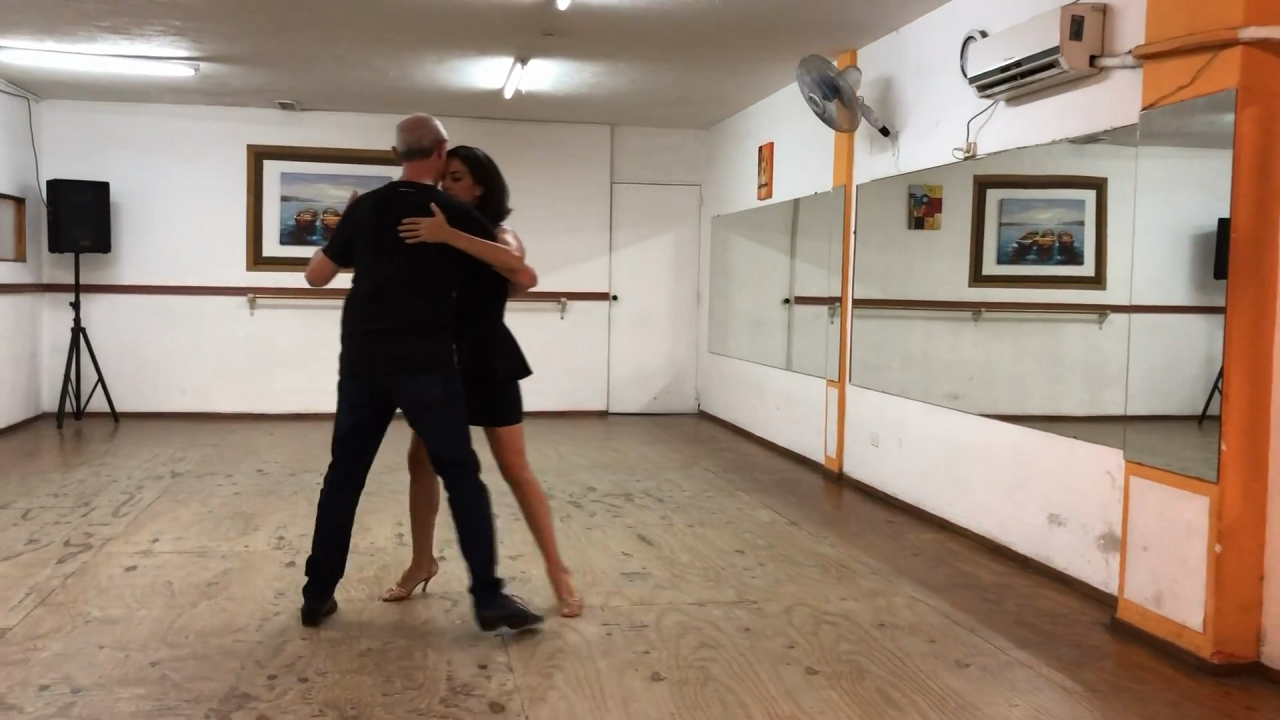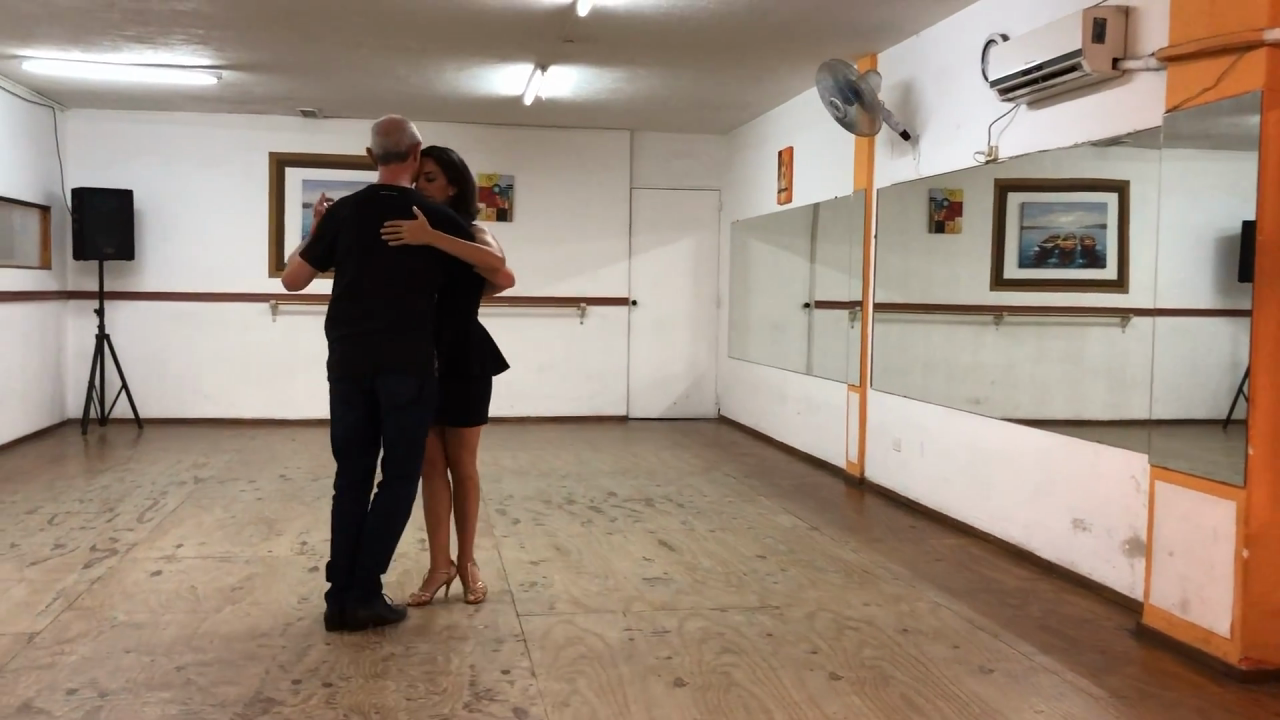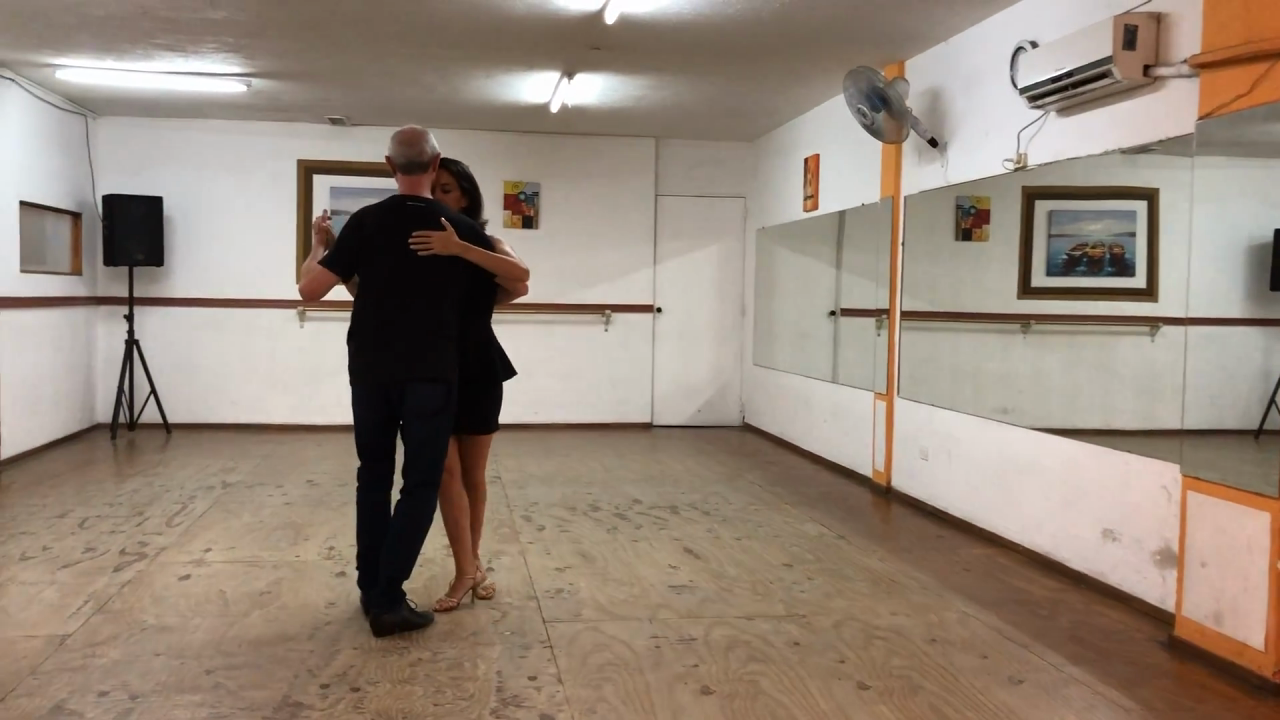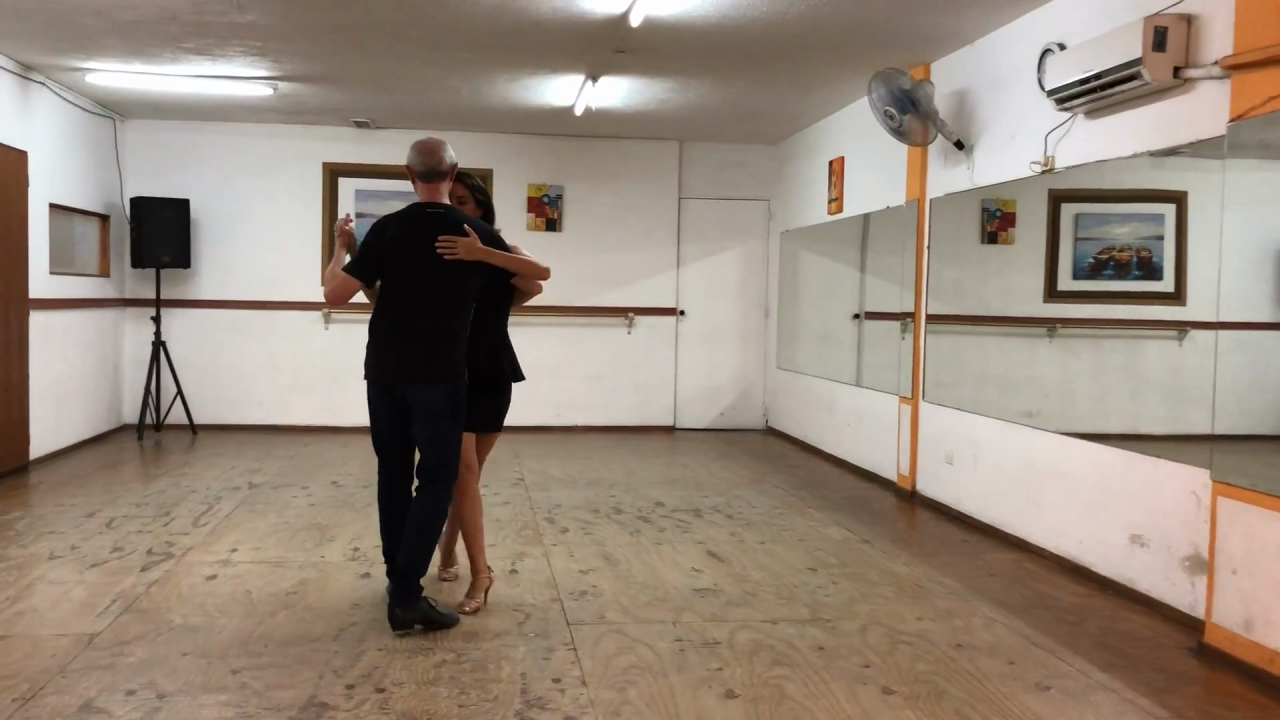
dt=0.4s
person 1, frame 1
left shoulder: (365, 208)
right shoulder: (456, 216)
left elbow: (316, 275)
right wrist: (502, 242)
left hip: (361, 364)
right hip: (425, 366)
left knee: (345, 473)
right knee: (460, 474)
left ankle: (318, 593)
right ankle: (488, 595)
person 1, frame 2
left shoulder: (343, 212)
right shoulder: (438, 219)
left elbow: (292, 280)
left wrist: (317, 232)
right wrist: (476, 234)
left hip: (348, 365)
right hip: (407, 367)
left knee: (351, 476)
right knee: (399, 477)
left ankle: (339, 595)
right ankle: (363, 595)
person 1, frame 3
left shoulder: (367, 222)
right shoulder: (461, 230)
left elbow: (310, 289)
left wrist: (320, 245)
left hip: (370, 371)
right hip: (430, 375)
left knee: (373, 474)
right knee: (420, 483)
left ankle: (371, 586)
right ankle: (388, 601)
person 1, frame 4
left shoulder: (390, 229)
right shoulder: (478, 235)
left elbow: (336, 293)
left wrist: (341, 250)
left hip: (386, 371)
right hip: (439, 375)
left knee: (393, 474)
right knee: (435, 480)
left ankle: (400, 581)
right ankle: (406, 595)
person 2, frame 1
left shoulder: (498, 234)
right shoulder: (435, 235)
left elbow: (512, 263)
left wrist: (448, 235)
left hip: (489, 363)
left knee: (514, 469)
right knee: (422, 462)
left ankle: (556, 569)
right ankle: (422, 562)
person 2, frame 2
left shoulder: (471, 235)
right shoulder: (407, 237)
left elbow: (498, 269)
left wrist: (431, 238)
left hip: (464, 361)
left knee: (461, 465)
right knee: (431, 463)
left ankle: (467, 561)
right ankle: (440, 565)
person 2, frame 3
left shoulder: (488, 246)
right shoulder: (402, 246)
left elbow: (520, 277)
left wrist: (458, 249)
left hip: (477, 370)
left knee: (472, 472)
right knee: (446, 471)
left ankle: (474, 561)
right ankle: (465, 570)
person 2, frame 4
left shoulder: (500, 253)
left elbow: (539, 276)
left wrist: (482, 254)
left hip: (493, 373)
left knee: (471, 469)
right knee: (462, 468)
left ankle: (450, 545)
right ankle: (480, 570)
